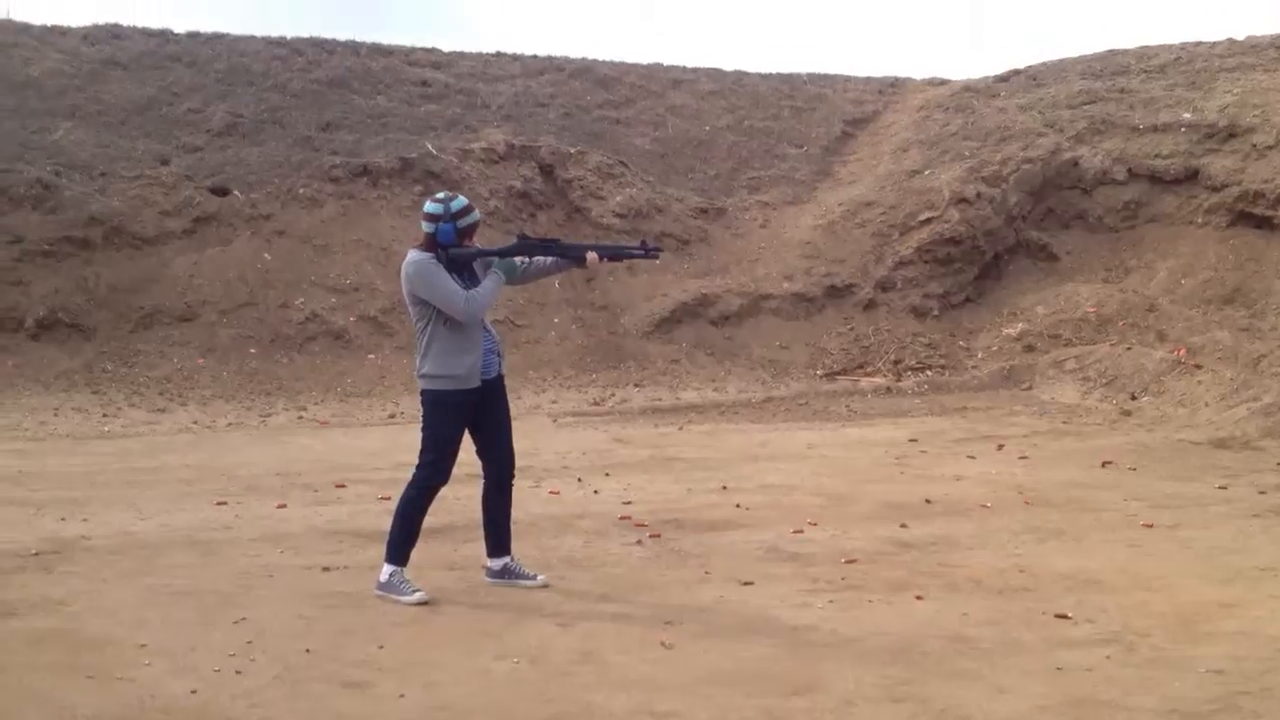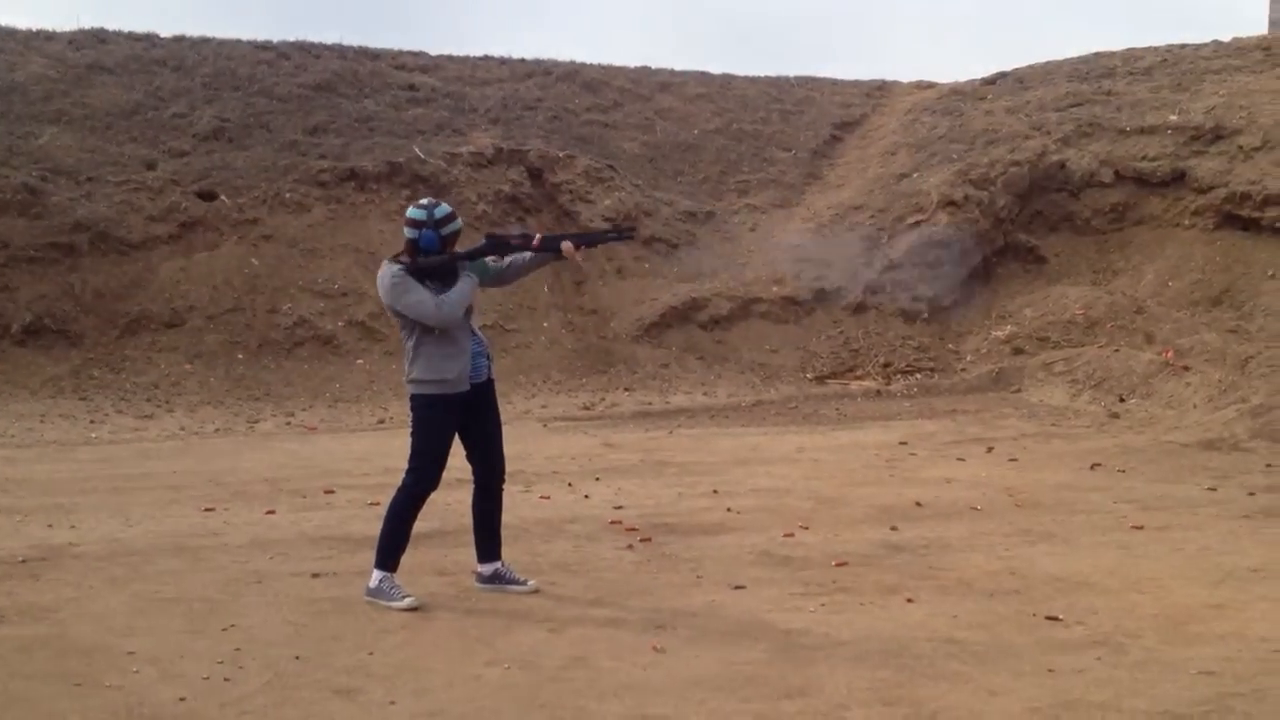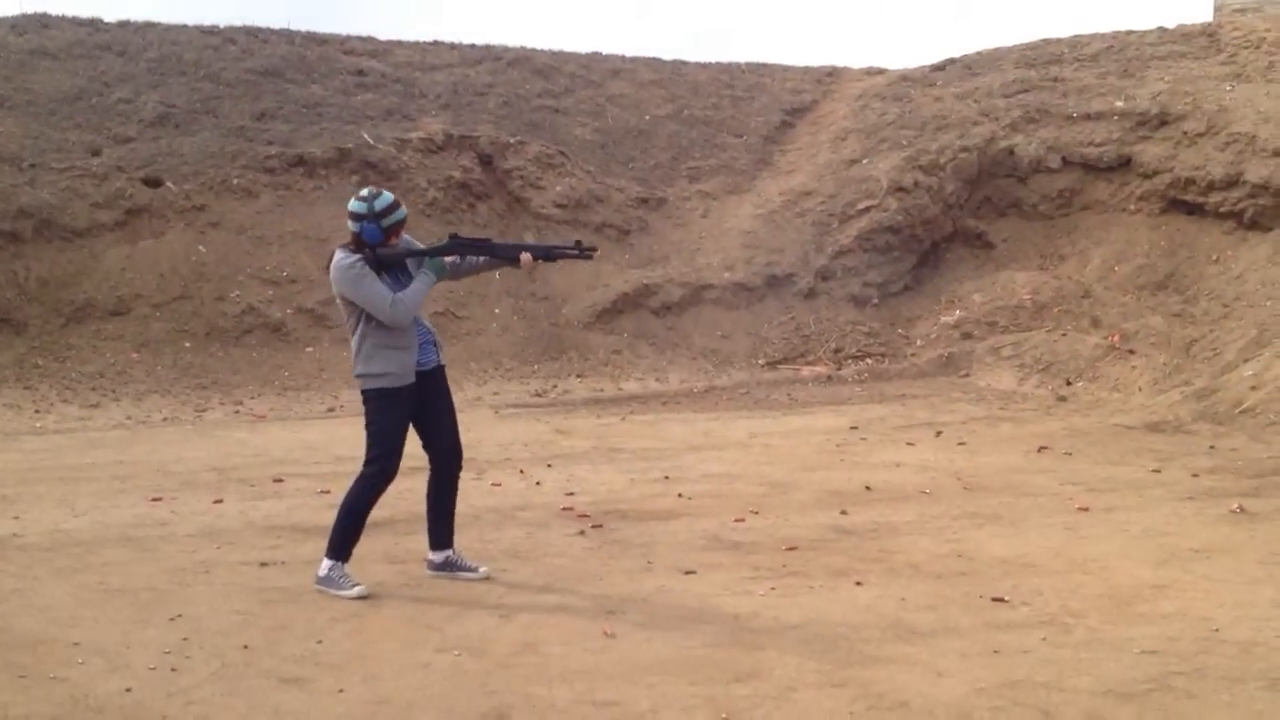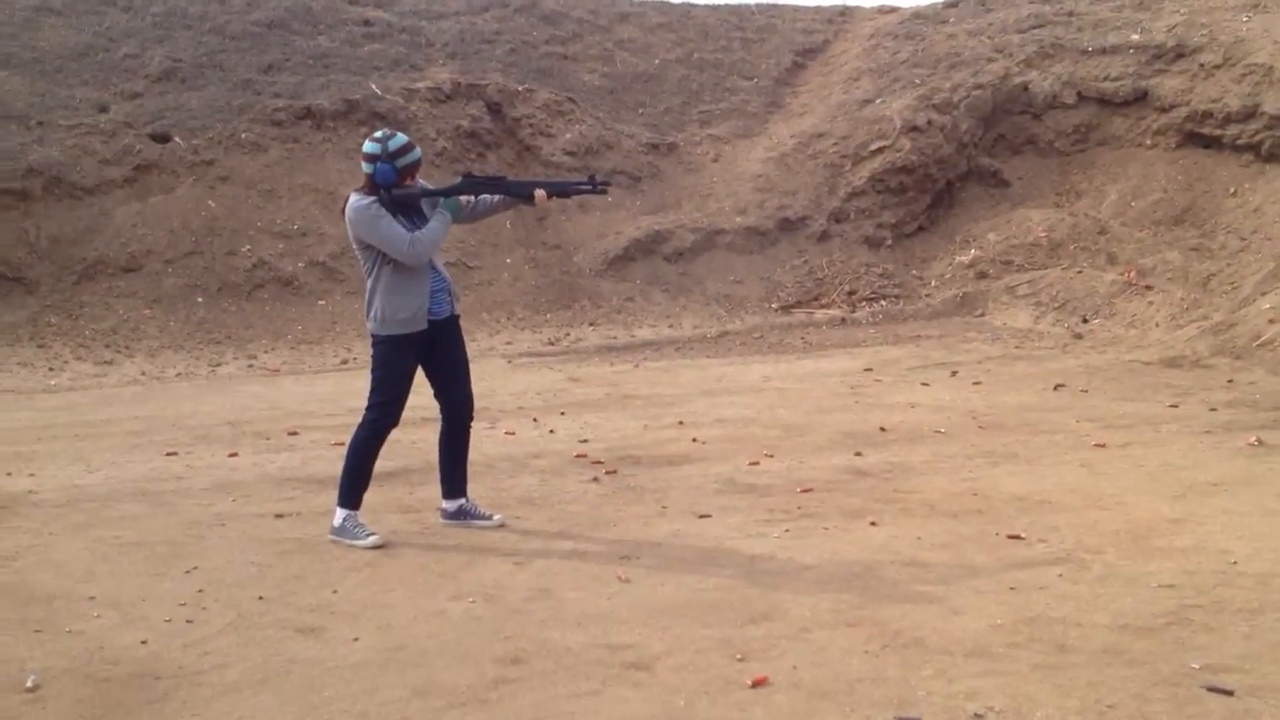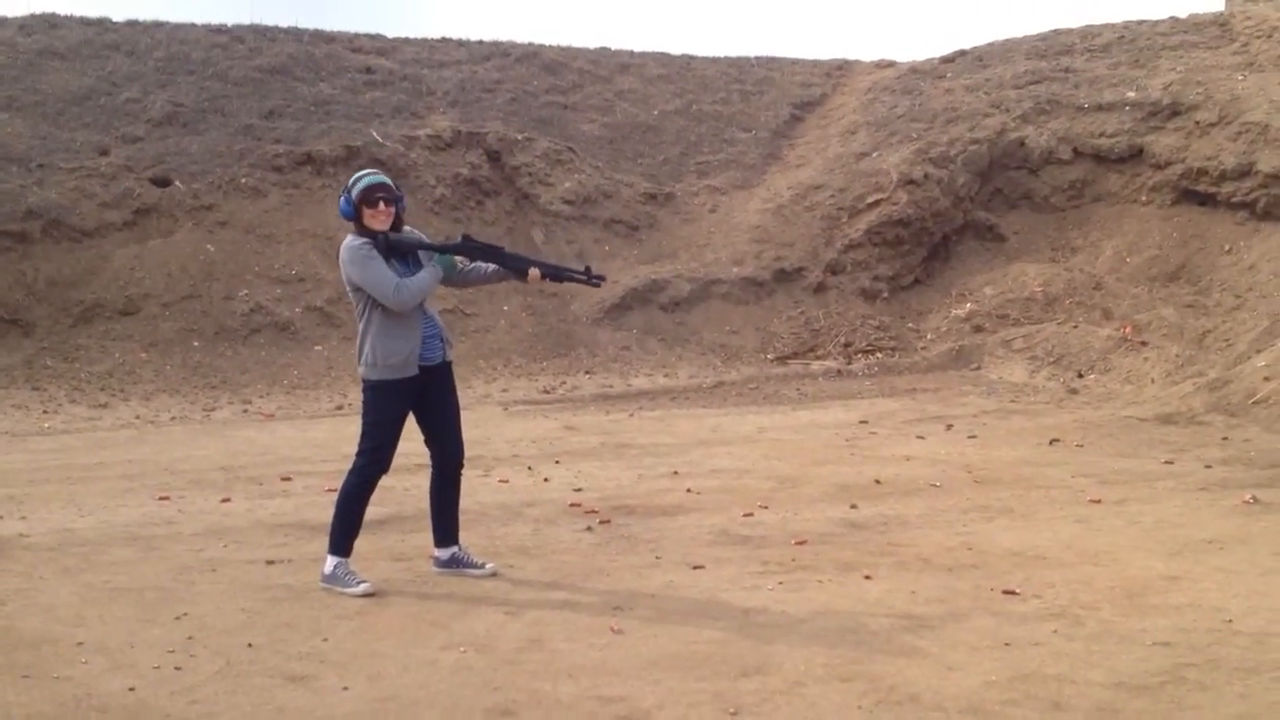
dt=1s
person 1, frame 1
left shoulder: (467, 257)
right shoulder: (420, 267)
left elbow: (521, 269)
right elbow: (468, 308)
left wrist: (575, 259)
right wrist: (497, 274)
left hip: (487, 380)
right hip: (447, 388)
left knee: (501, 469)
right knee: (431, 476)
left ankle: (500, 562)
right ankle: (391, 572)
person 1, frame 2
left shoulder: (450, 261)
right shoulder: (395, 277)
left elbow: (501, 272)
right elbow: (441, 314)
left wrist: (551, 251)
right wrist: (470, 275)
left hip: (477, 382)
right hip: (436, 390)
left knee: (491, 473)
right knee: (421, 480)
left ankle: (490, 567)
right ankle: (381, 578)
person 1, frame 3
left shoulder: (400, 248)
right shoulder: (347, 266)
left elbow: (450, 267)
right elbow: (395, 311)
left wrist: (505, 258)
right wrist: (427, 275)
left hip: (426, 369)
right hip: (386, 379)
left knee: (448, 459)
right knee: (379, 471)
left ankle: (441, 554)
right ankle: (331, 566)
person 1, frame 4
left shoulder: (413, 194)
right shoulder: (362, 209)
left elbow: (467, 209)
right elbow: (413, 250)
left wrist: (519, 196)
right wrist: (443, 214)
left hip: (440, 317)
right hip: (397, 326)
left knee: (459, 408)
right knee: (381, 417)
left ankle: (455, 502)
right ankle: (345, 516)
person 1, frame 5
left shoulder: (409, 239)
right shoulder: (355, 250)
left elbow: (458, 274)
right elbow: (399, 296)
left wrist: (513, 270)
right wrist: (434, 267)
left hip: (434, 364)
right hip: (389, 372)
left knee: (450, 456)
right knee: (371, 464)
left ankle: (448, 551)
right ankle: (336, 563)
